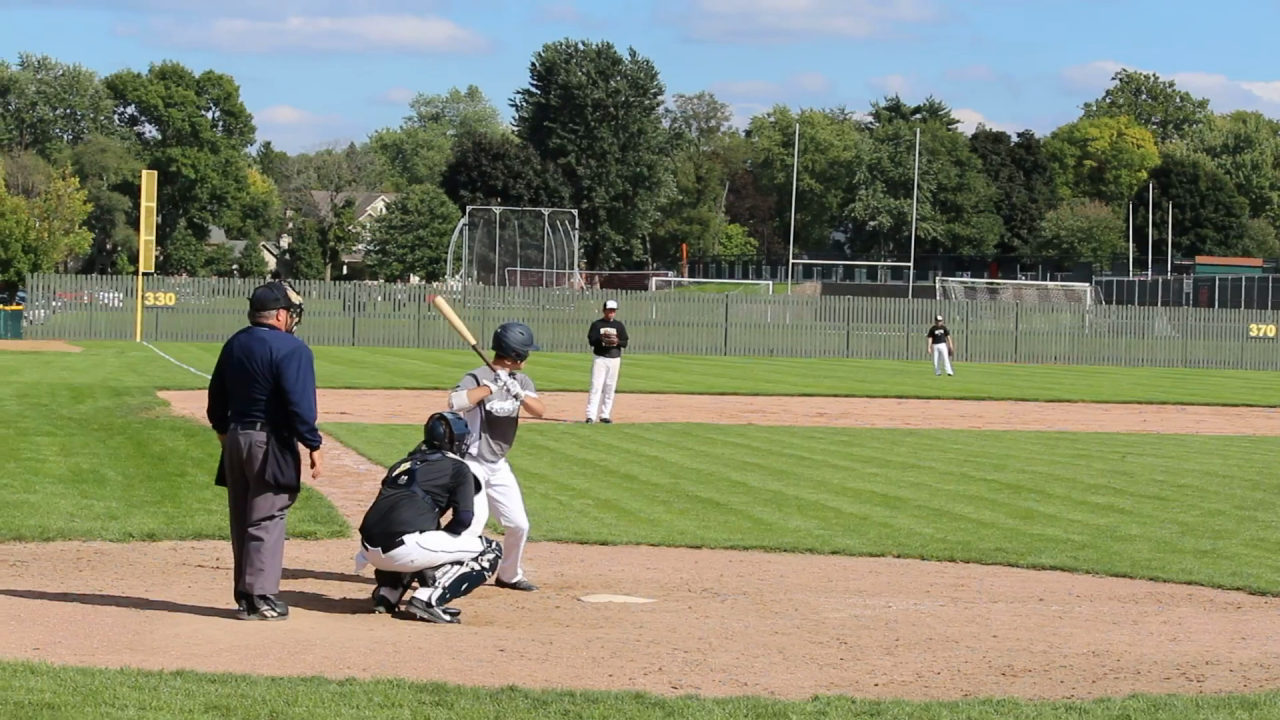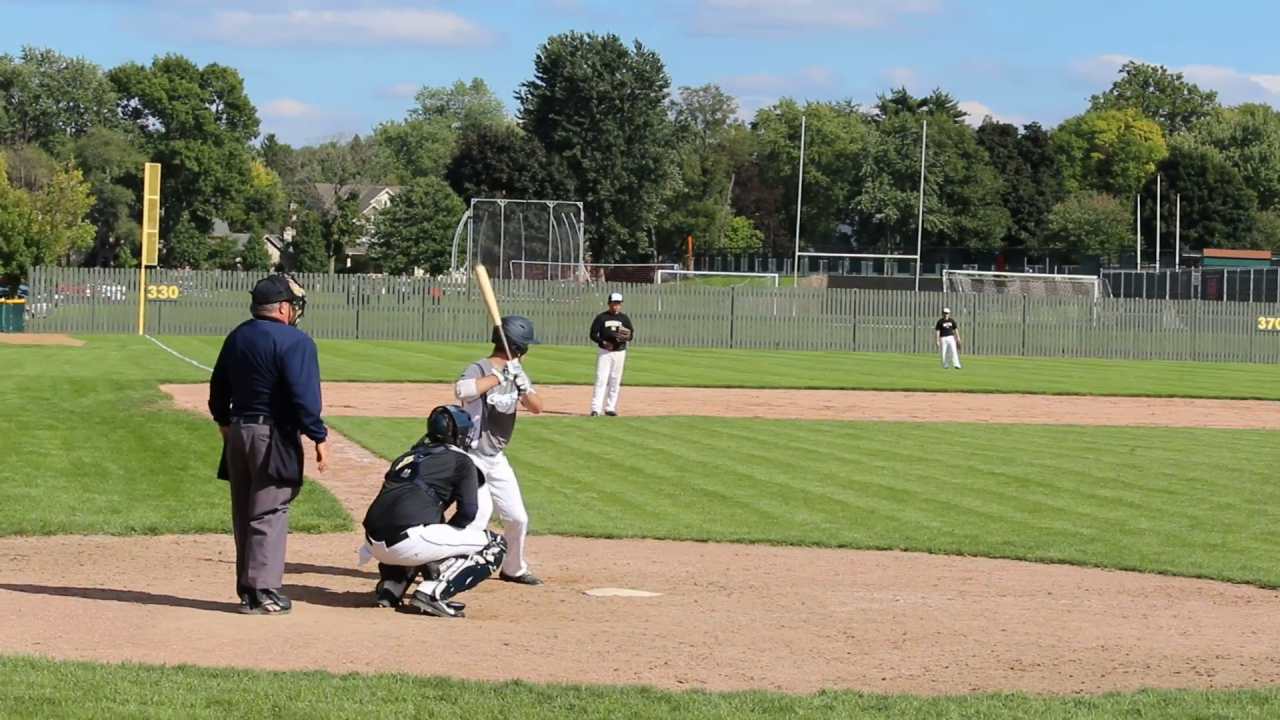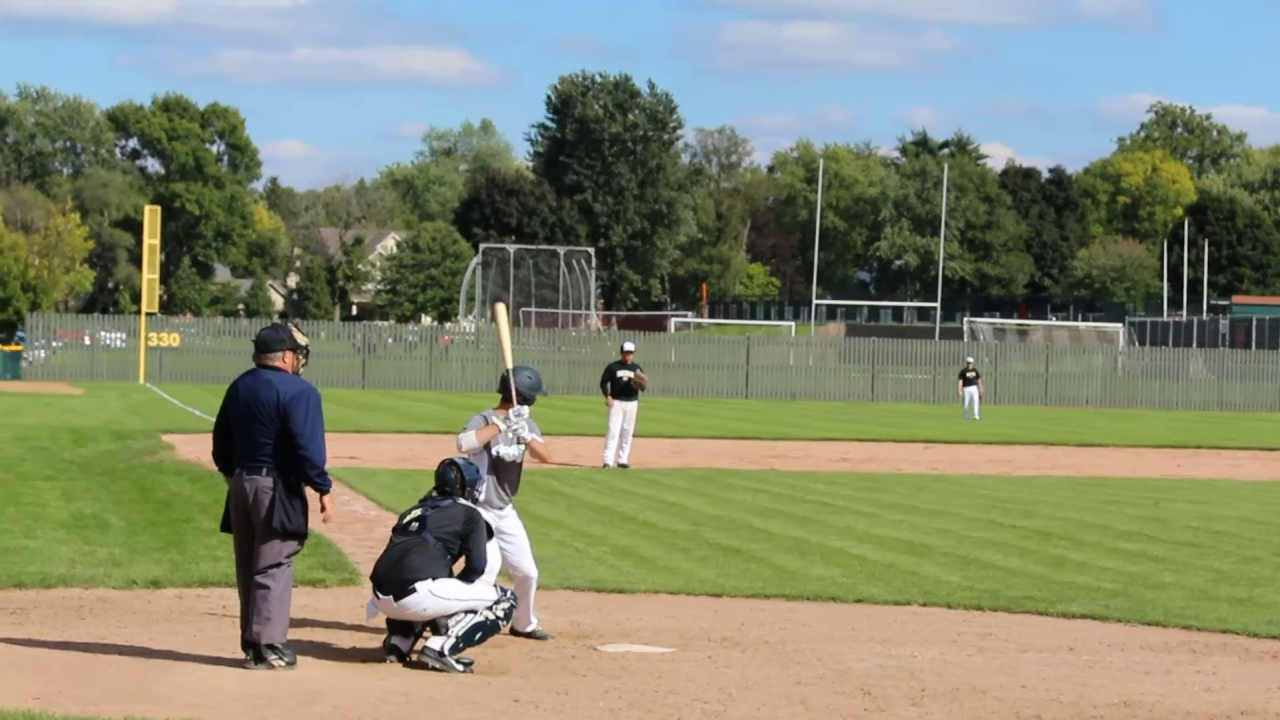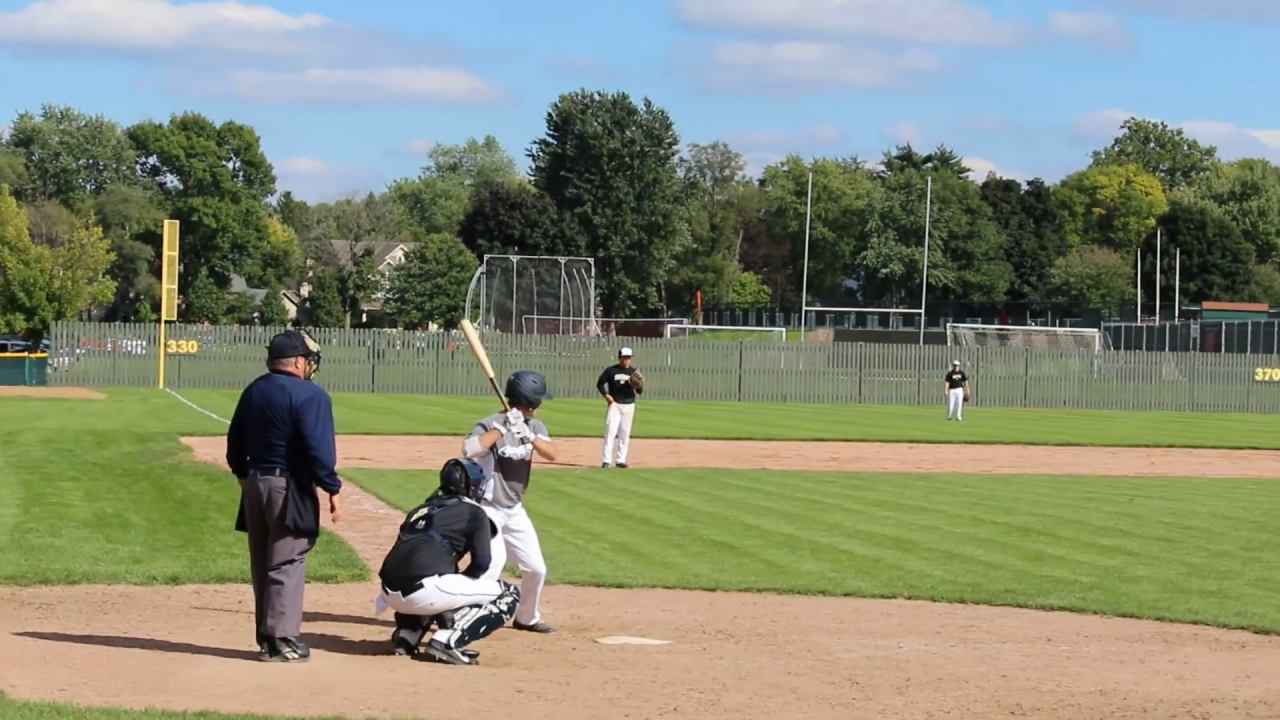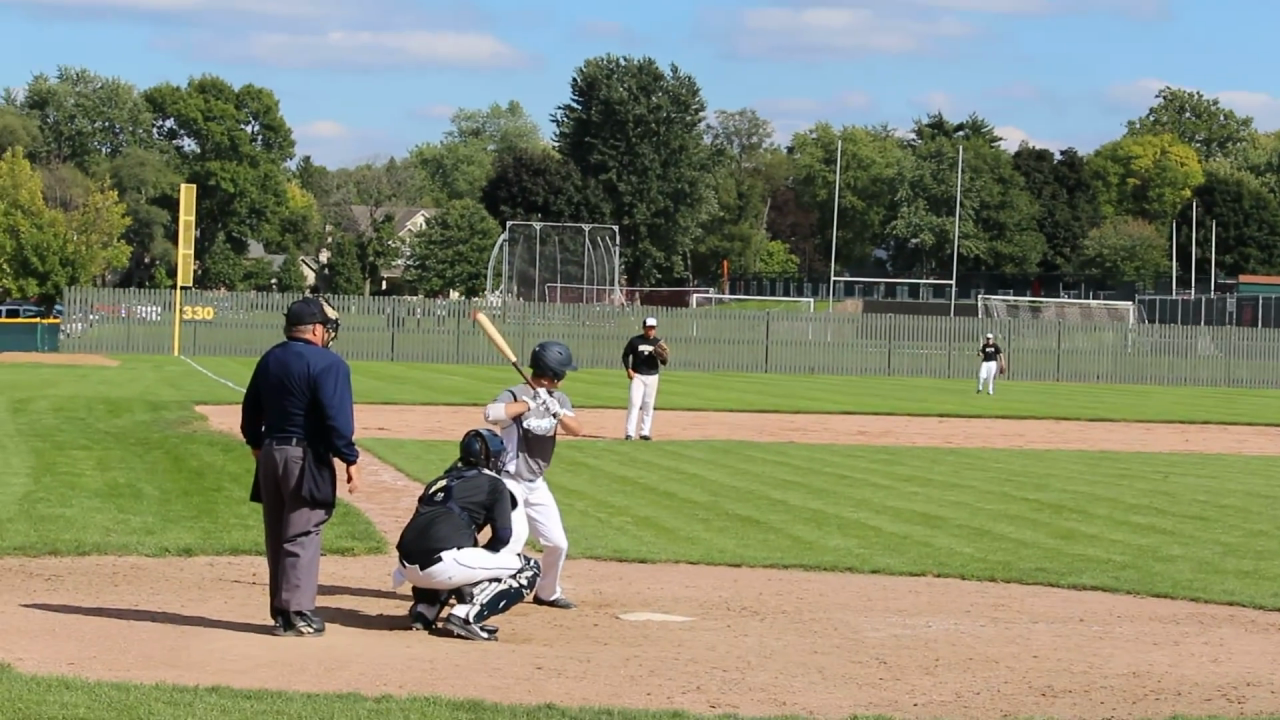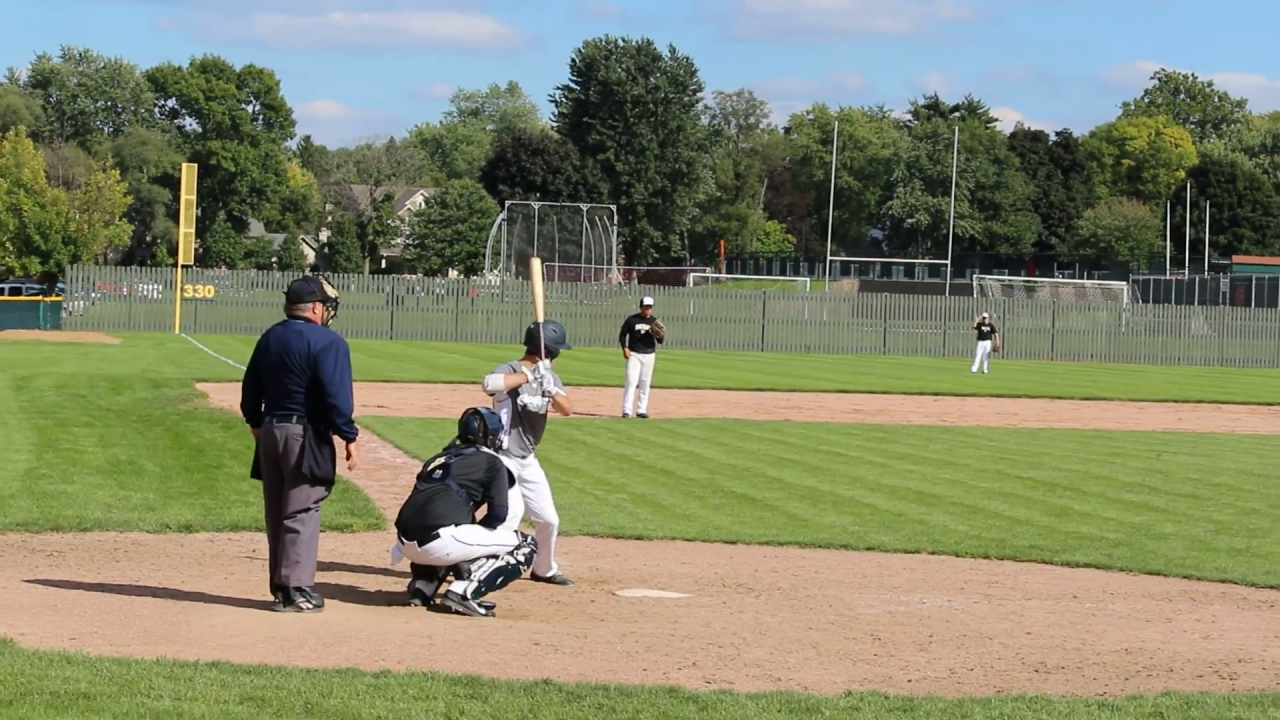
dt=0.3s
person 1, frame 1
left shoulder: (233, 344)
right shoulder: (291, 348)
left elbow: (217, 395)
right elbow: (300, 403)
left wrist: (224, 431)
right wrist: (313, 445)
left hip: (236, 440)
right hip: (271, 442)
left knee: (242, 520)
right knee: (267, 519)
left ankle: (245, 594)
right ankle: (259, 598)
person 1, frame 2
left shoulder: (236, 337)
right shoulder: (294, 340)
left elbow: (218, 388)
right elbow: (304, 394)
left wrist: (225, 422)
right wrist: (318, 437)
left hip: (238, 433)
right hip: (273, 436)
left knee: (245, 513)
right knee: (269, 514)
left ankle: (248, 589)
right ankle: (263, 593)
person 1, frame 3
left shoulder: (238, 387)
right shoulder: (298, 390)
left elbow: (221, 438)
right elbow: (308, 446)
right wrist: (322, 489)
left hip: (241, 485)
right hip: (277, 488)
left knee: (248, 567)
right knee: (273, 567)
left ankle: (252, 644)
right ankle: (268, 647)
person 1, frame 4
left shoulder: (252, 391)
right shoulder: (310, 395)
left elbow: (235, 439)
right elbow: (319, 447)
left wrist: (244, 474)
right wrist: (332, 489)
left hip: (255, 485)
right hip: (290, 488)
left knee: (263, 564)
right knee: (287, 564)
left ankle: (268, 637)
right ankle: (282, 641)
person 1, frame 5
left shoulder: (269, 359)
right shoulder: (328, 363)
left elbow: (250, 409)
right elbow: (337, 417)
left wrist: (256, 444)
right wrist: (349, 459)
left hip: (270, 455)
right hip: (306, 458)
left knee: (278, 536)
right knee: (302, 536)
left ankle: (282, 610)
right ankle: (296, 614)
person 1, frame 6
left shoulder: (269, 338)
right shoulder: (328, 342)
left elbow: (250, 386)
right elbow: (337, 395)
left wrist: (256, 422)
right wrist: (349, 437)
left hip: (271, 433)
right hip: (306, 436)
left knee: (277, 513)
right knee: (302, 513)
left ankle: (282, 585)
right ankle: (295, 590)
person 2, frame 1
left shoulder: (521, 380)
right shoulder: (477, 376)
left elbow: (539, 411)
right elbow: (455, 402)
left wrist: (519, 394)
right wrist: (492, 386)
left hip: (499, 465)
right hip: (471, 463)
left knee: (518, 524)
right knee: (472, 522)
left ankle: (509, 575)
person 2, frame 2
left shoulder: (518, 373)
right shoulder: (479, 368)
left elbow: (537, 408)
right elbow: (461, 391)
left wrist: (525, 389)
right wrist: (500, 375)
left hip: (496, 458)
right hip: (470, 457)
left knee: (517, 517)
right knee: (478, 515)
left ankle: (513, 569)
person 2, frame 3
left shoulder: (526, 423)
right shoulder: (484, 419)
left elbow: (545, 457)
right elbow: (463, 444)
left wrist: (526, 437)
right wrist: (503, 424)
left hip: (505, 511)
right hip: (478, 511)
left knee: (527, 572)
right knee: (486, 569)
left ankle: (523, 624)
person 2, frame 4
left shoulder: (534, 426)
right shoulder: (490, 424)
left elbow: (552, 454)
right elbow: (468, 449)
left wrist: (528, 437)
right wrist: (502, 429)
left hip: (515, 510)
right hip: (488, 509)
left knee: (536, 568)
left ankle: (526, 617)
person 2, frame 5
left shoulder: (559, 398)
right shoulder: (515, 394)
left elbow: (577, 430)
right elbow: (490, 414)
left wrist: (557, 412)
right wrist: (530, 402)
left hip: (537, 484)
right hip: (509, 482)
left knee: (557, 543)
right knee: (513, 539)
left ankle: (547, 593)
person 2, frame 6
left shoulder: (549, 375)
right shoulder: (511, 370)
left elbow: (567, 410)
right elbow: (489, 384)
left wrist: (551, 390)
right wrist: (530, 375)
left hip: (528, 460)
right hip: (502, 458)
left knee: (549, 519)
right knee: (509, 516)
left ankle: (544, 569)
person 3, frame 1
left shoulder: (405, 463)
right shoulder: (458, 468)
right elbow: (464, 518)
right wrist: (443, 537)
left hip: (372, 548)
right hip: (403, 547)
right knee: (490, 551)
left ankle: (387, 593)
right ankle: (428, 600)
person 3, frame 2
left shoulder: (407, 457)
right shoulder: (461, 461)
right elbow: (468, 511)
right wrist: (446, 533)
left hip: (376, 542)
right hip: (406, 539)
right knee: (494, 545)
left ankle: (390, 587)
right ankle: (433, 593)
person 3, frame 3
left shoulder: (415, 510)
right shoulder: (469, 514)
right elbow: (477, 566)
right wrist: (455, 587)
left hip: (383, 596)
right hip: (414, 595)
right knee: (504, 600)
left ankle: (398, 642)
right ankle: (441, 649)
person 3, frame 4
left shoulder: (422, 509)
right shoulder: (474, 512)
right elbow: (482, 562)
right wrist: (462, 583)
left hip: (392, 592)
right hip: (422, 590)
right knee: (508, 595)
left ankle: (406, 635)
right ankle: (447, 642)
person 3, frame 5
left shoulder: (441, 481)
right shoulder: (493, 484)
right elbow: (502, 535)
right wrist: (482, 555)
left hip: (409, 565)
right hip: (440, 564)
right knee: (528, 569)
left ankle: (423, 610)
right ankle: (466, 617)
person 3, frame 6
left shoulder: (439, 458)
right shoulder: (491, 462)
right elbow: (498, 513)
right wrist: (476, 532)
left hip: (407, 542)
right hip: (438, 541)
right knee: (524, 546)
left ankle: (422, 586)
right ankle: (463, 592)
